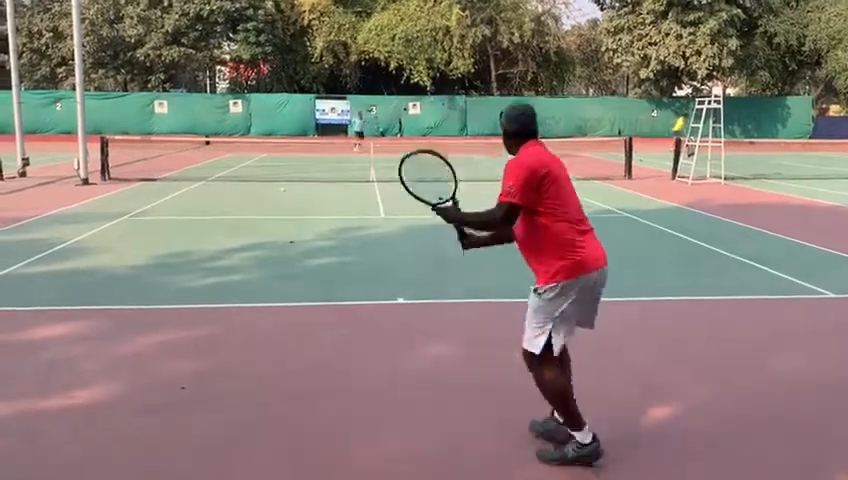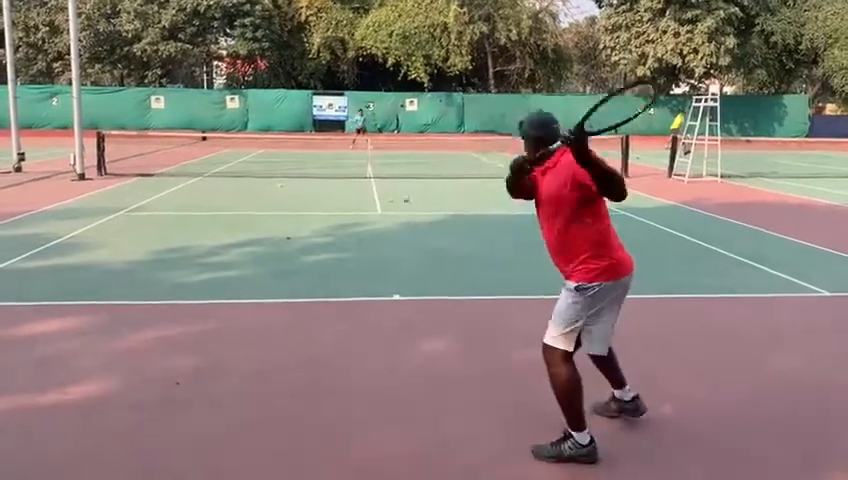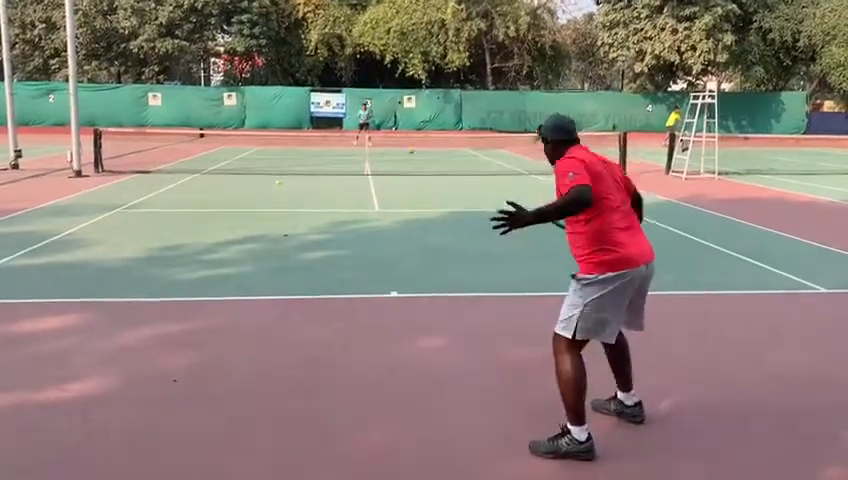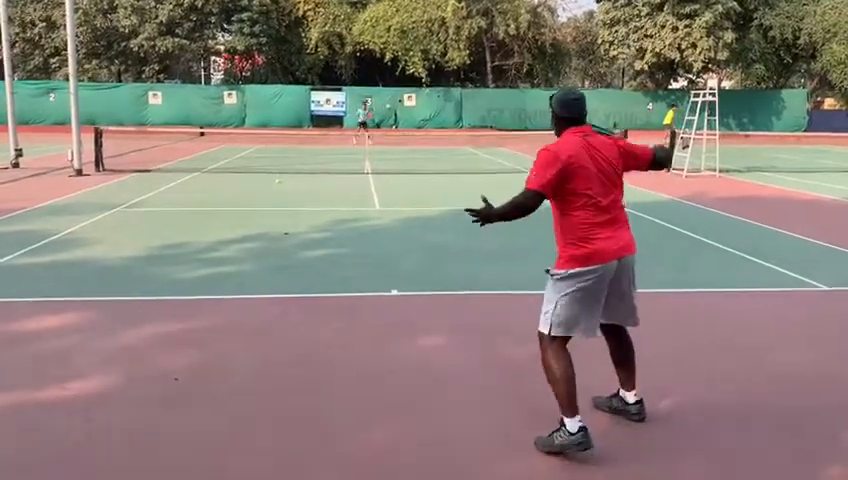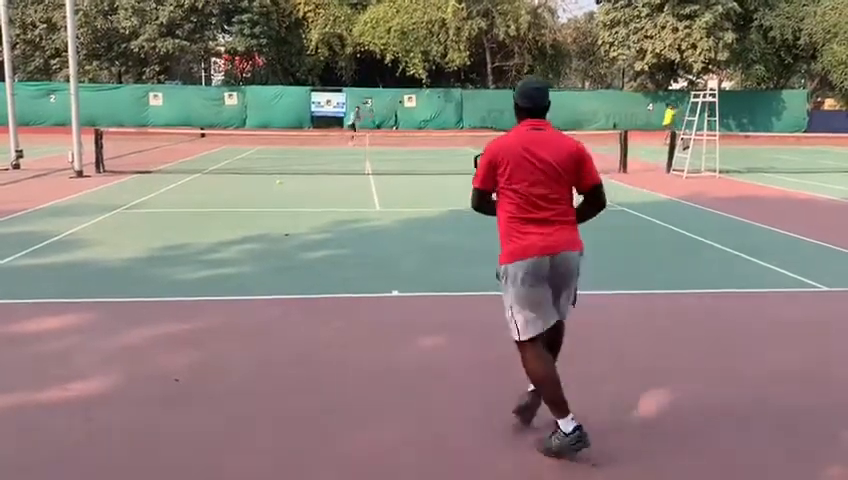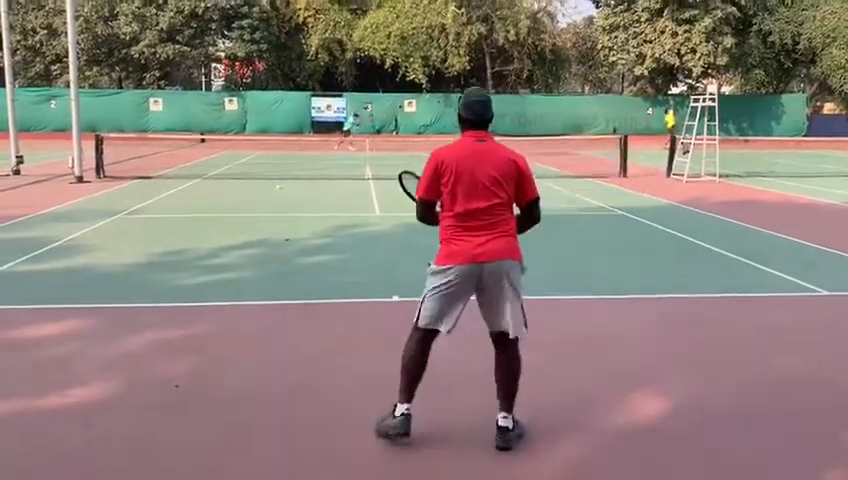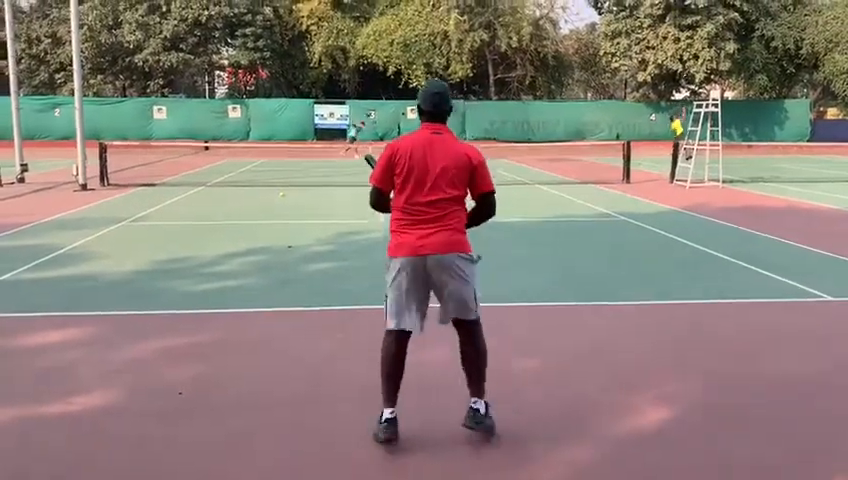
dt=0.4s
person 1, frame 1
left shoulder: (521, 164)
right shoulder: (547, 160)
left elbow: (502, 218)
right elbow: (527, 224)
left wrist: (458, 217)
right wrist: (479, 240)
left hip: (563, 272)
right hip: (592, 263)
left knee: (538, 357)
right knee: (551, 343)
left ankle: (582, 439)
right ankle: (564, 419)
person 1, frame 2
left shoulder: (579, 164)
right shoulder: (538, 171)
left elbow: (618, 192)
right elbow: (518, 190)
left wrist: (584, 156)
right wrist: (516, 168)
left hip: (598, 273)
right hip: (593, 272)
left knee: (555, 351)
right knee: (586, 336)
left ankle: (580, 440)
right ankle: (625, 398)
person 1, frame 3
left shoulder: (570, 163)
right shoulder: (605, 164)
left elbow: (581, 198)
right elbow: (636, 200)
left wrist: (529, 218)
left hip: (608, 267)
right hip: (642, 260)
left knee: (566, 344)
right knee: (608, 327)
left ankle: (577, 436)
right ankle: (628, 401)
person 1, frame 4
left shoulder: (554, 152)
right shoulder: (613, 146)
left elbow: (528, 201)
right elbow: (661, 160)
left wrist: (492, 215)
right wrist: (661, 147)
left hip: (583, 261)
right hip: (622, 252)
left knee: (552, 341)
right knee: (613, 324)
left ankle: (572, 428)
right ankle: (629, 398)
person 1, frame 5
left shoulder: (497, 148)
right shoulder: (572, 147)
left elbow: (479, 203)
right elbow: (597, 201)
left hip: (522, 255)
right hip: (566, 249)
left knee: (531, 342)
right knee: (553, 321)
left ankle: (568, 427)
right ankle: (538, 391)
person 1, frame 6
left shoulder: (441, 157)
right shoulder: (514, 159)
left elbow: (424, 214)
right elbow: (532, 216)
left hip: (455, 260)
right hip: (503, 259)
left knee: (422, 333)
right knee: (506, 341)
left ankle: (401, 414)
right ankle: (506, 423)
person 1, frame 7
left shoulder: (397, 148)
right shoulder: (469, 154)
left elbow: (377, 202)
right elbow: (487, 209)
left hip: (405, 252)
right hip: (452, 251)
left knee: (397, 334)
right knee: (469, 326)
left ankle: (388, 417)
right ankle: (478, 407)
